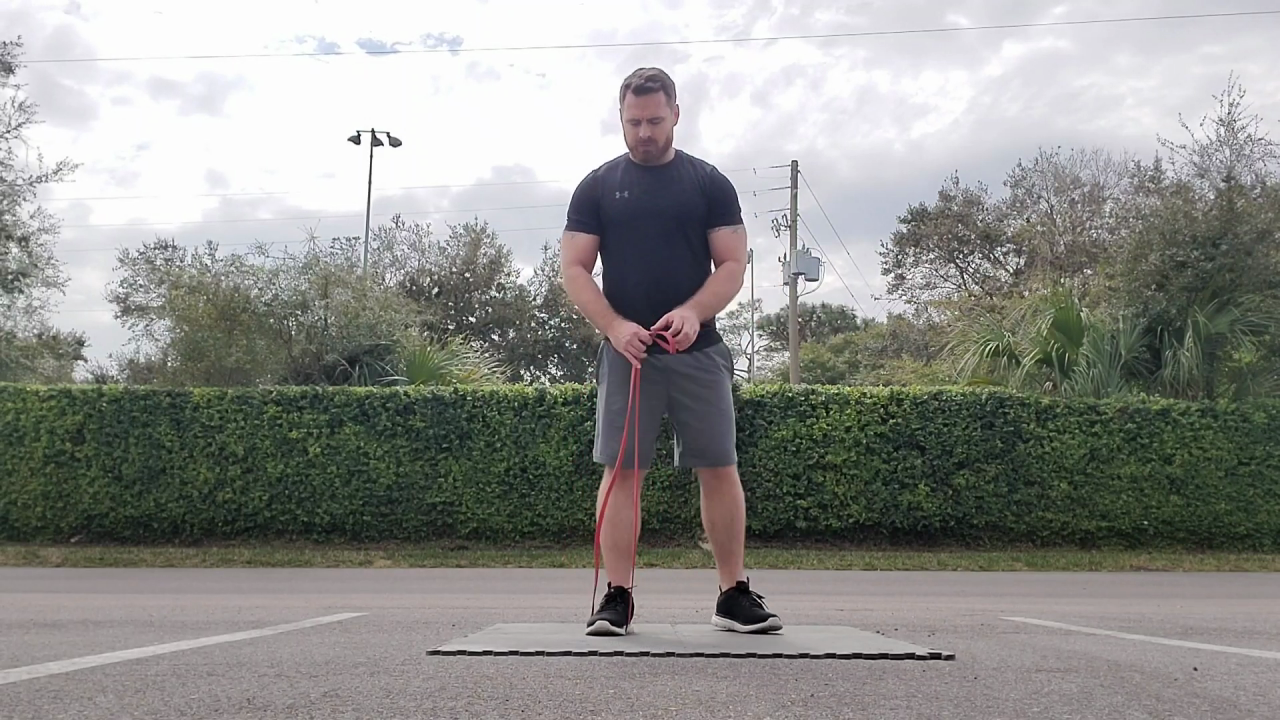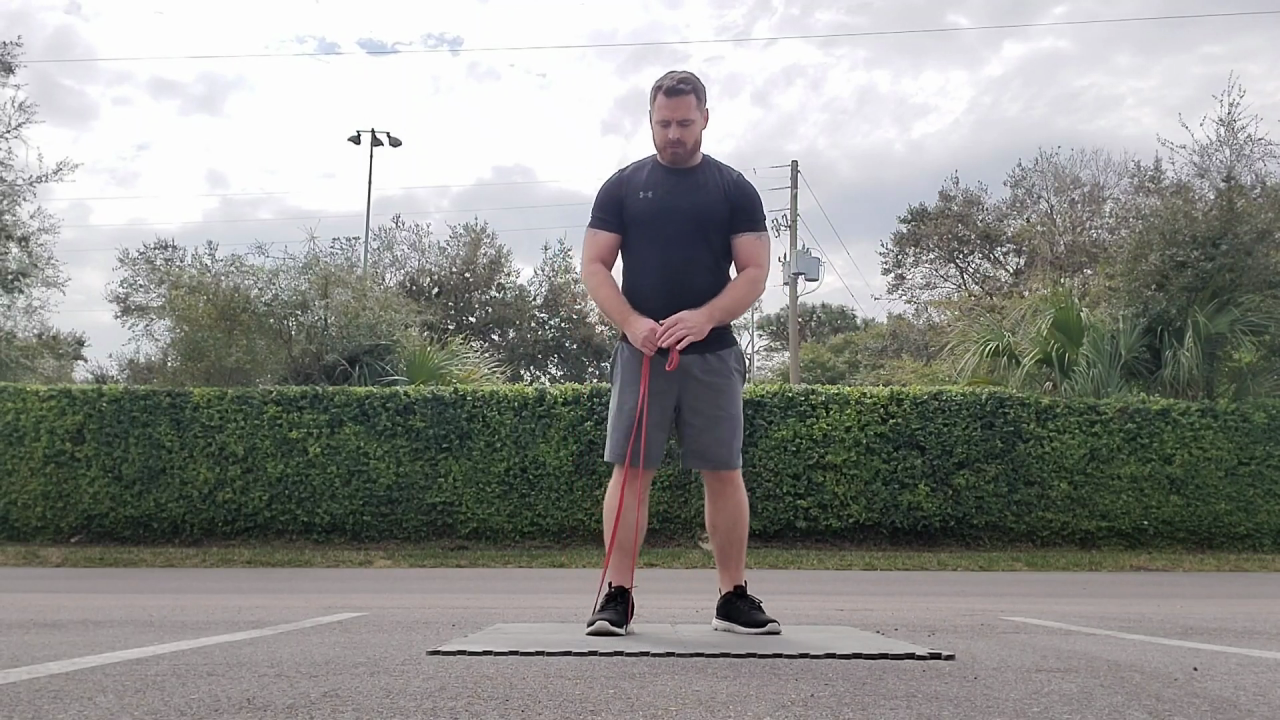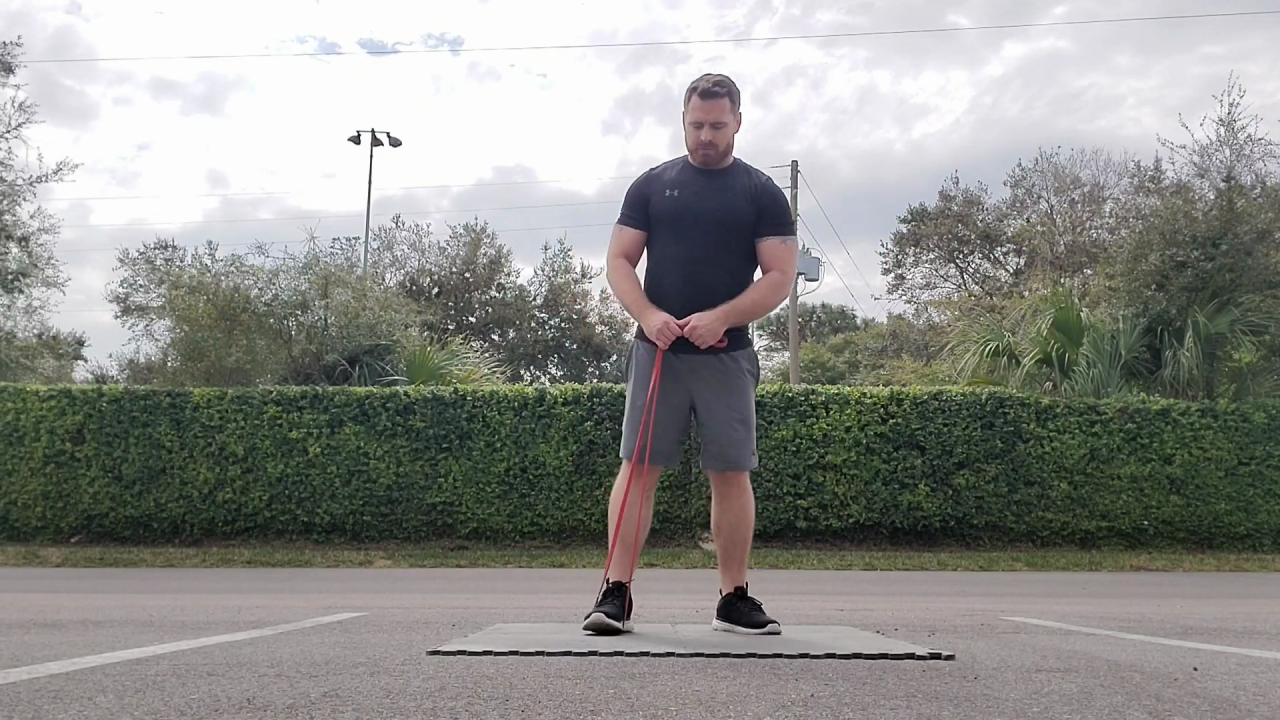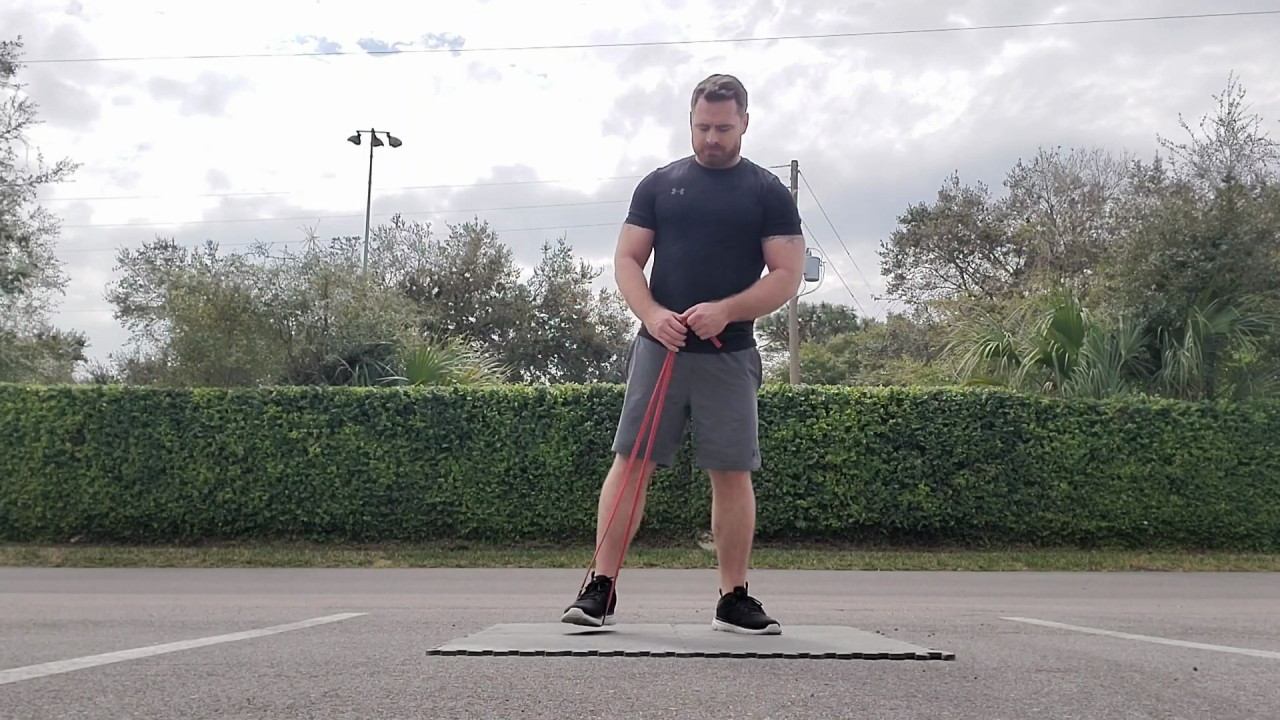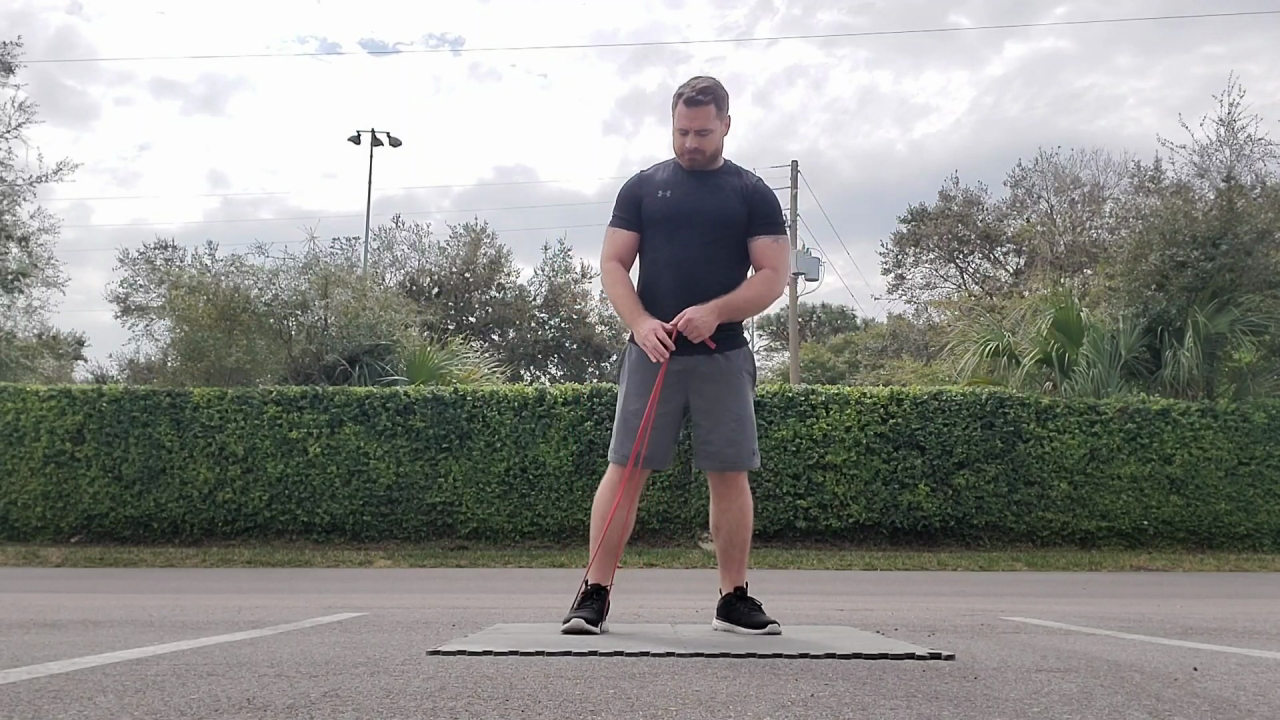
dt=0.2s
person 1, frame 1
left shoulder: (709, 183)
right shoulder: (597, 186)
left elbow: (733, 264)
right elbow: (574, 269)
left wrist: (693, 312)
right wrist: (615, 326)
left hip: (699, 351)
right hip: (627, 352)
left knee: (719, 469)
right knee: (622, 471)
left ankle: (734, 594)
right ankle: (617, 596)
person 1, frame 2
left shoulder: (734, 189)
right shoulder: (623, 185)
left elbow: (754, 272)
right elbow: (594, 264)
left wrist: (704, 318)
right wrist: (630, 322)
left hip: (712, 354)
right hip: (640, 352)
left knee: (722, 472)
right knee: (631, 469)
left ankle: (734, 598)
right ankle: (617, 598)
person 1, frame 3
left shoulder: (762, 192)
right shoulder: (652, 184)
left elbow: (779, 277)
right elbow: (619, 260)
left wrist: (723, 318)
right wrist: (648, 314)
left hip: (727, 356)
right hip: (657, 351)
left knee: (731, 474)
right knee: (639, 467)
left ankle: (734, 599)
right ankle: (616, 595)
person 1, frame 4
left shoulder: (769, 192)
right shoulder: (659, 183)
left elbow: (786, 276)
right elbow: (627, 259)
left wrist: (726, 310)
right wrist: (651, 314)
left hip: (729, 354)
right hip: (658, 347)
left knee: (732, 474)
right knee: (631, 463)
left ankle: (733, 599)
right ankle: (600, 588)
person 1, frame 5
left shoulder: (753, 193)
right shoulder: (642, 186)
left elbow: (774, 276)
right elbow: (614, 264)
left wrist: (715, 311)
right wrist: (641, 322)
left hip: (722, 356)
right hip: (652, 354)
left knee: (731, 474)
right knee: (627, 469)
left ankle: (734, 599)
right ankle: (594, 593)
